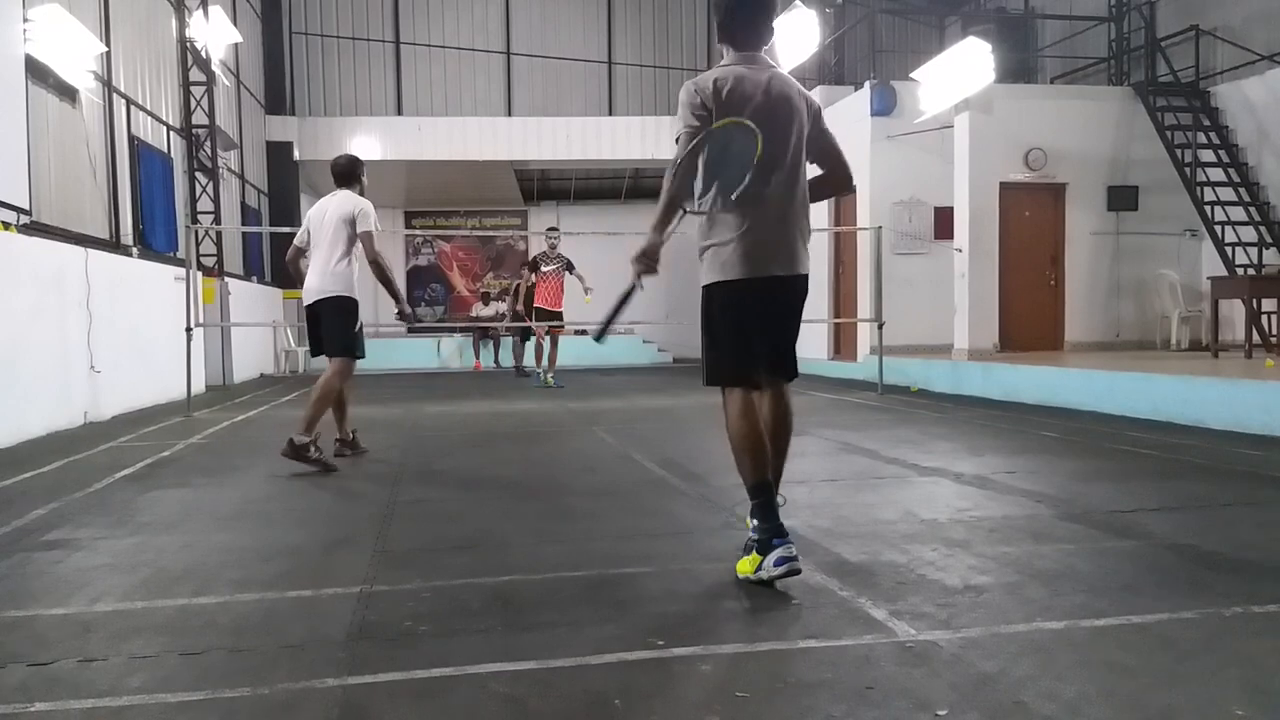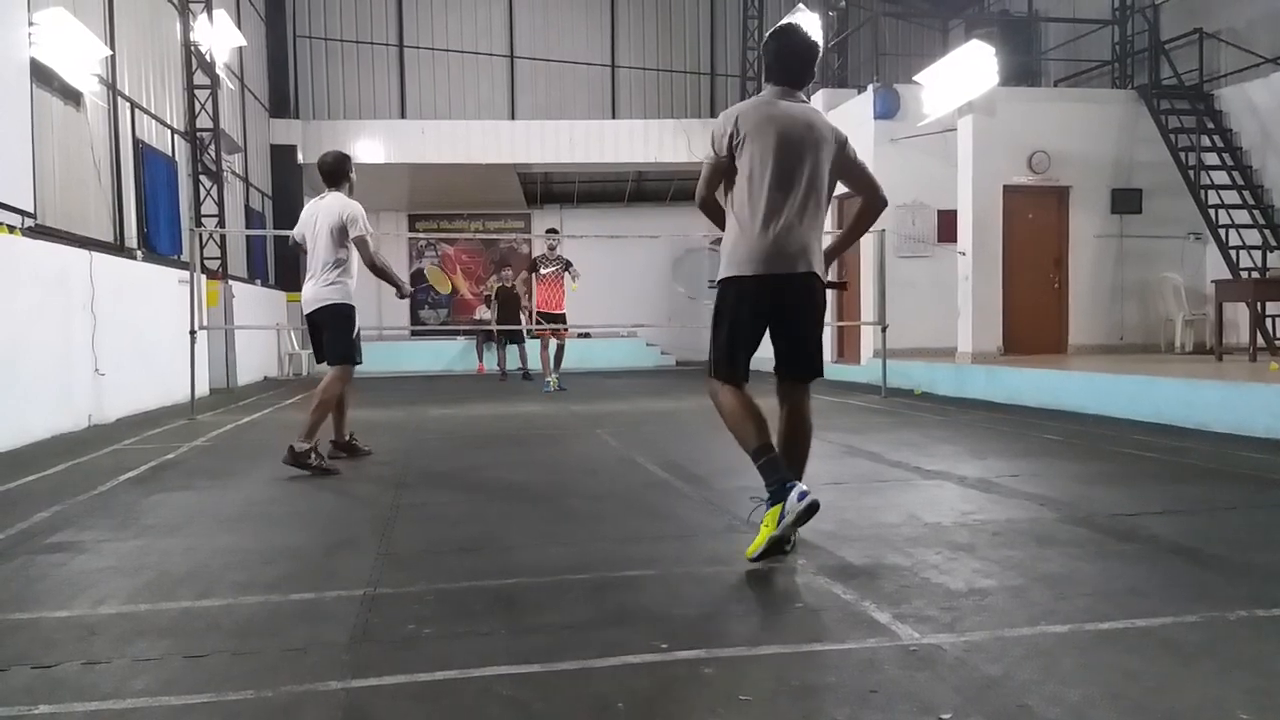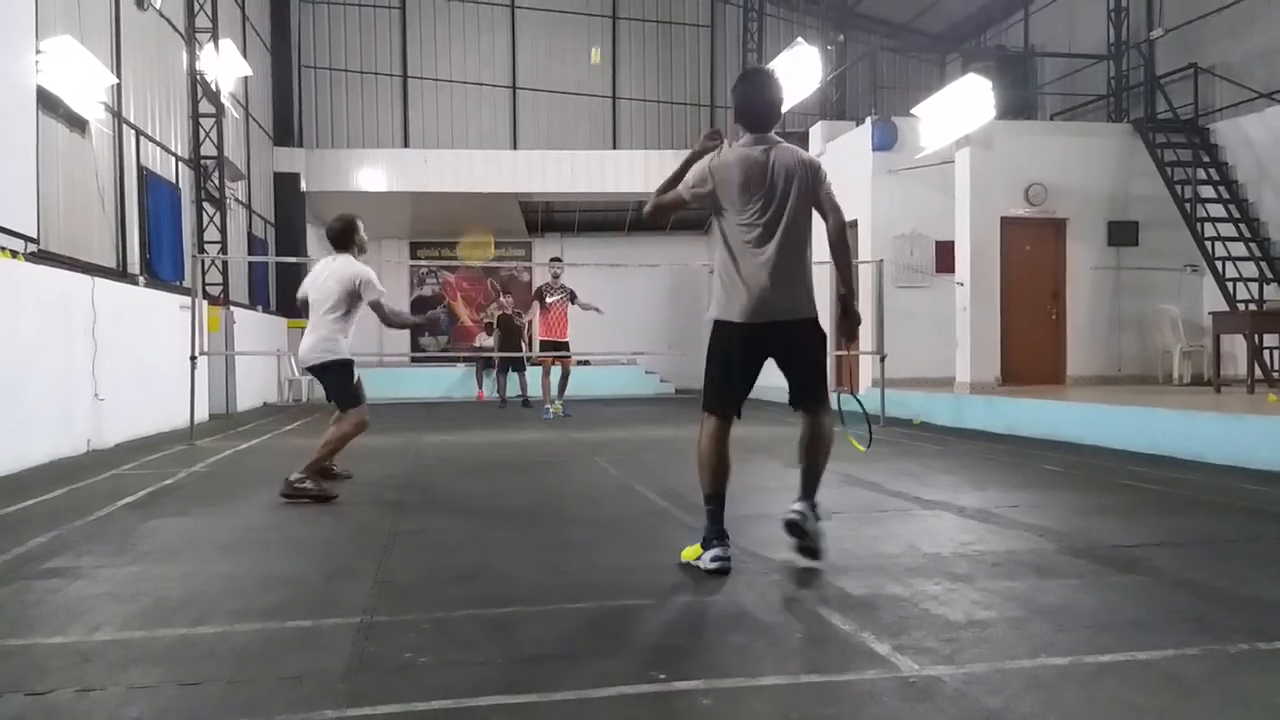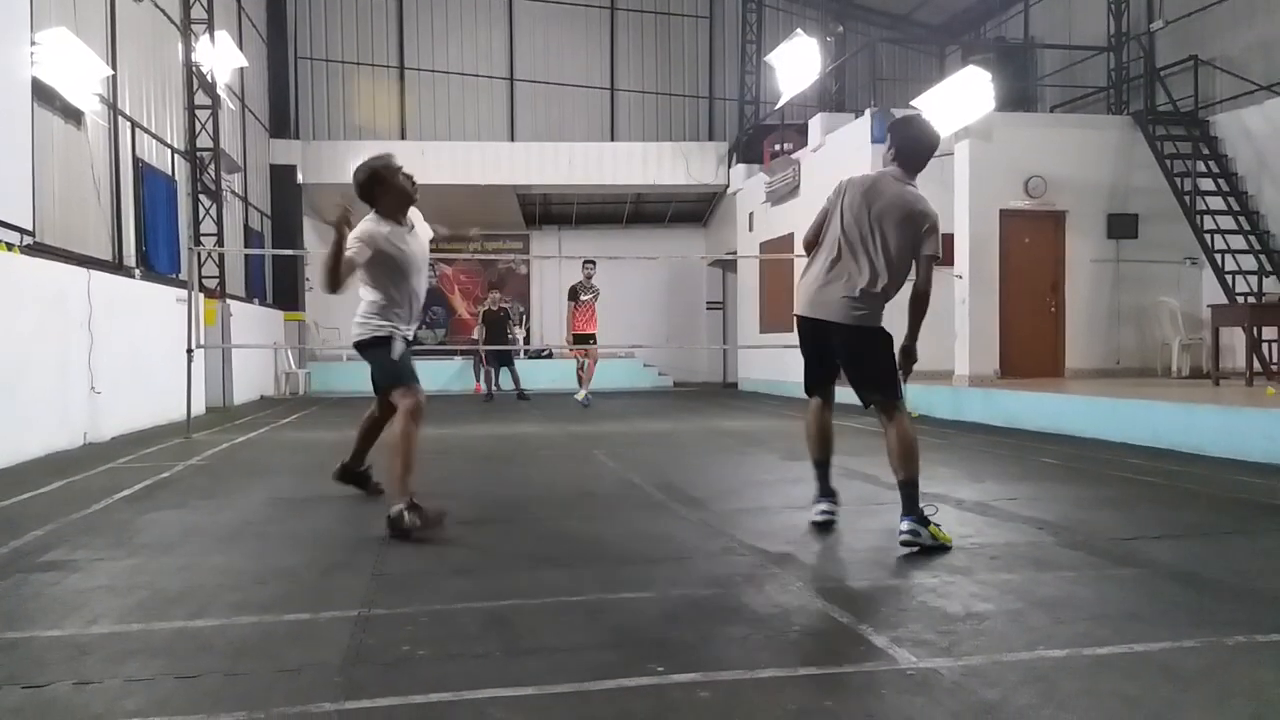
dt=0.7s
person 1, frame 1
left shoulder: (706, 88)
right shoulder: (798, 94)
left elbow: (685, 171)
right elbow: (840, 178)
left wrist: (657, 237)
left hip: (733, 262)
right hip: (790, 262)
left knee: (739, 390)
right knee: (774, 384)
left ankle: (773, 537)
right ankle: (766, 511)
person 1, frame 2
left shoulder: (737, 118)
right shoulder: (827, 130)
left elbow: (704, 197)
right elbow: (875, 199)
right wrist: (833, 250)
left hip: (748, 269)
right hip: (804, 272)
left knee: (726, 384)
right knee: (794, 390)
left ankle: (784, 490)
right ankle: (787, 495)
person 1, frame 3
left shoulder: (718, 167)
right shoulder: (805, 165)
left elbow: (654, 209)
right elbow: (837, 228)
left wrist: (694, 156)
right wrist: (847, 299)
left hip: (736, 315)
right hip: (796, 313)
left knee: (715, 420)
right knee: (817, 410)
left ankle: (714, 540)
right ankle: (805, 503)
person 1, frame 4
left shoulder: (849, 187)
right shoulder: (923, 212)
left elbow: (809, 242)
right elbow: (922, 287)
right wrist: (911, 342)
left hip: (812, 309)
right hip: (860, 317)
left knee: (820, 399)
right knee: (893, 411)
left ankle: (824, 495)
right ankle: (913, 518)
person 2, frame 1
left shoulder: (316, 208)
right shoulder: (360, 205)
left elbow: (292, 258)
right elbow: (373, 258)
right wrist: (400, 301)
left hip: (314, 295)
right hip: (338, 294)
left knee: (338, 364)
right knee: (341, 366)
left ankle: (344, 437)
right ankle: (302, 440)
person 2, frame 2
left shoulder: (310, 208)
right shoulder: (349, 207)
left elbow: (298, 241)
right elbow: (370, 259)
right wrist: (400, 285)
left hip: (313, 299)
right hip: (335, 299)
left knee: (341, 369)
right knee: (341, 371)
left ankle: (342, 439)
right ankle: (303, 446)
person 2, frame 3
left shoulder: (320, 268)
right shoulder: (360, 273)
left elbow: (302, 305)
right elbow: (388, 318)
right wrist: (421, 320)
left hip: (310, 351)
right hip: (331, 352)
left knee: (351, 404)
right knee: (357, 418)
left ankle: (324, 464)
right ankle: (302, 478)
person 2, frame 4
left shoulder: (413, 216)
right shoulder: (371, 233)
right elbow: (332, 284)
right wrist: (339, 239)
left hip: (396, 331)
right hip: (380, 332)
left knee: (388, 406)
right knee: (410, 402)
left ankle: (352, 466)
right ankle: (403, 508)
